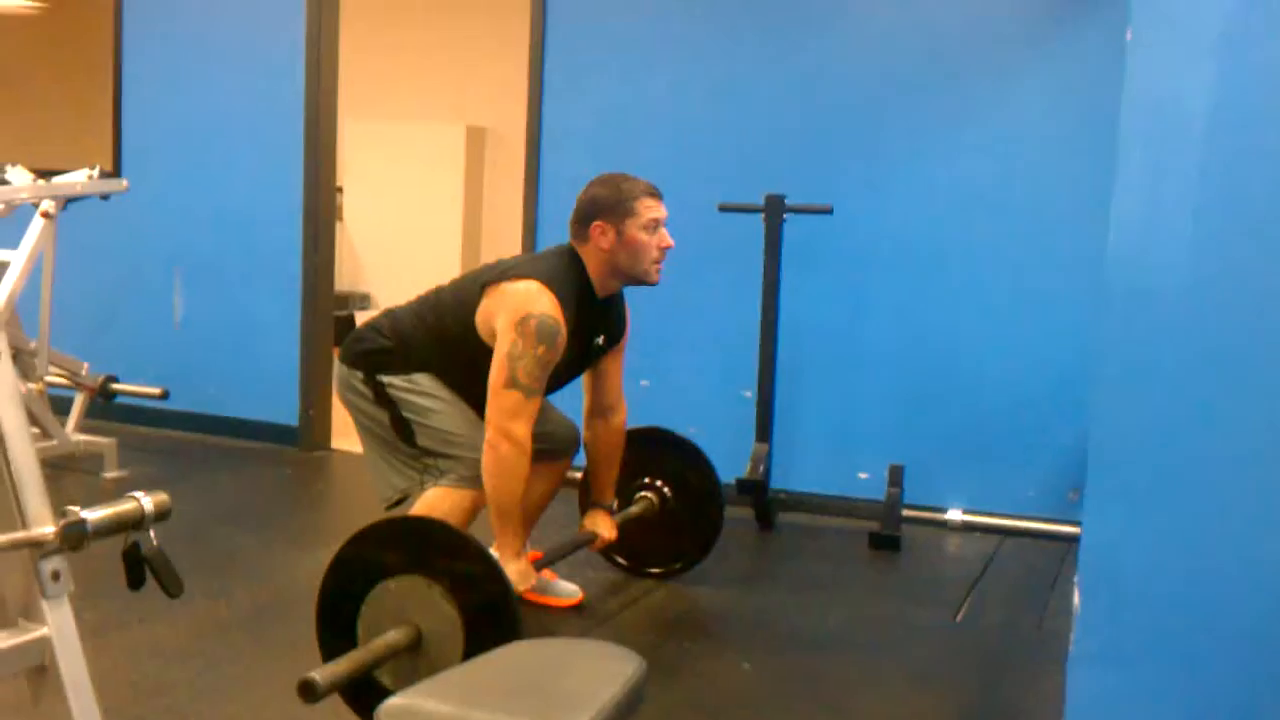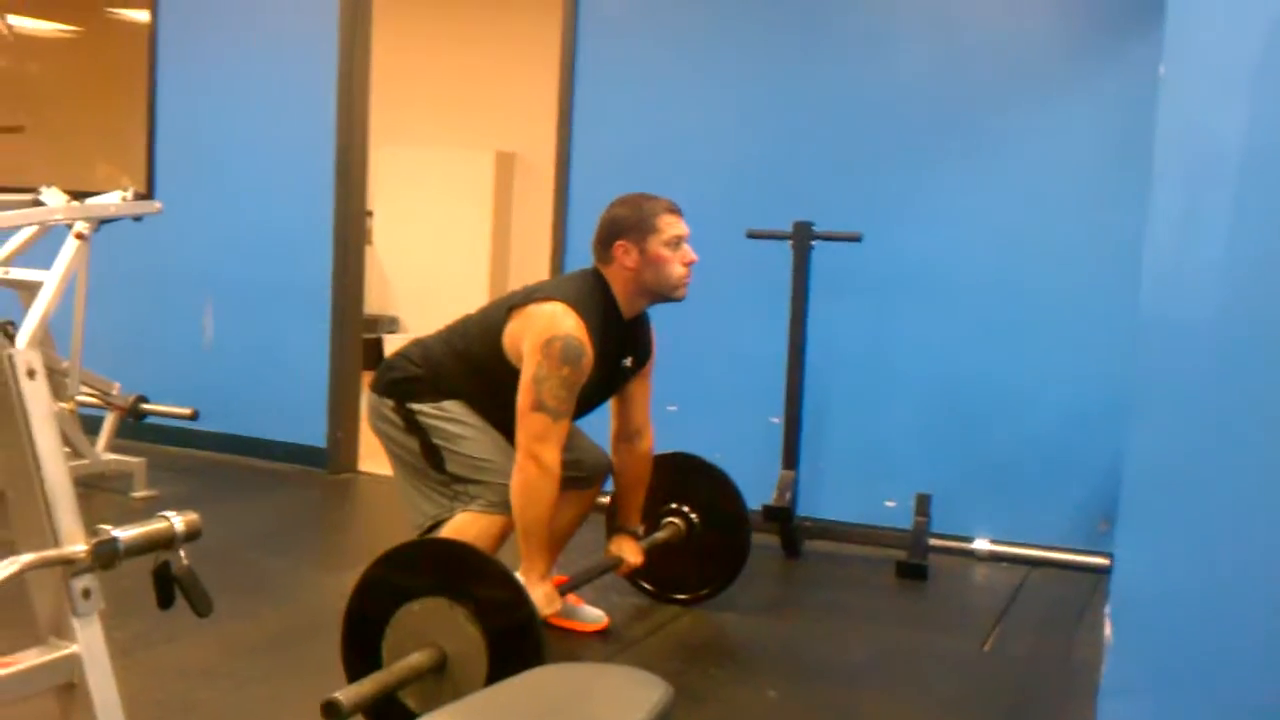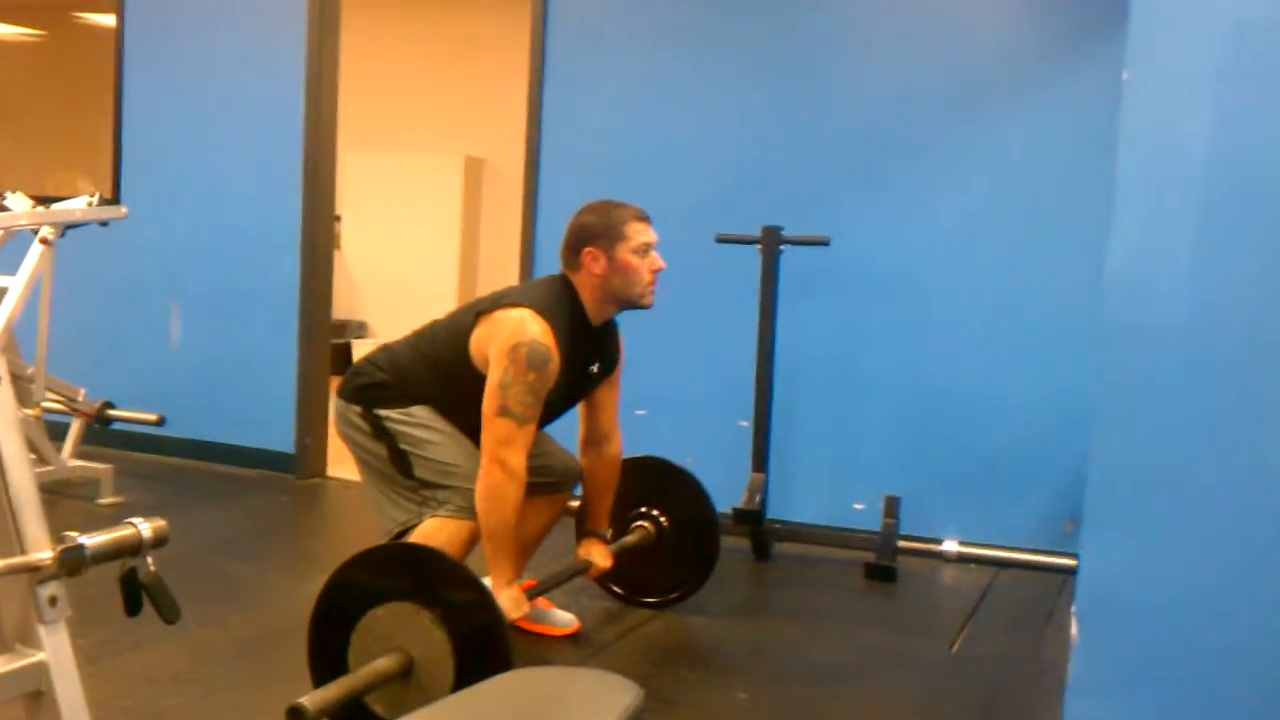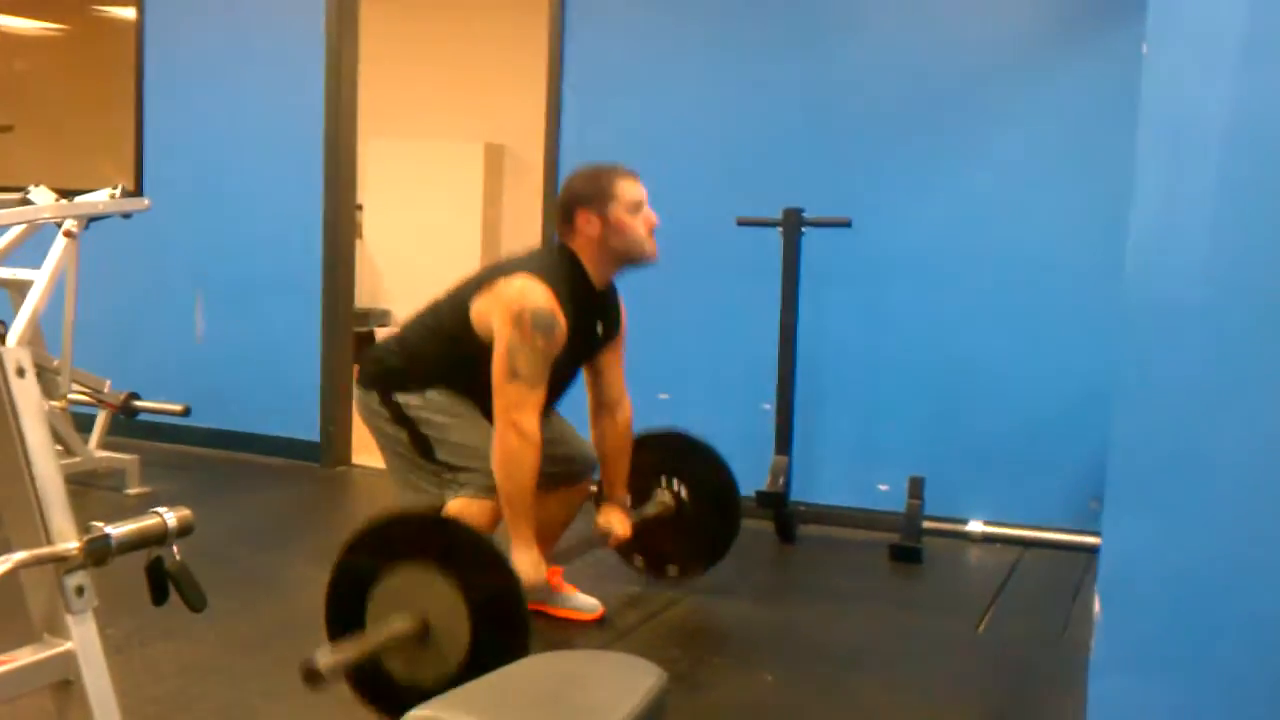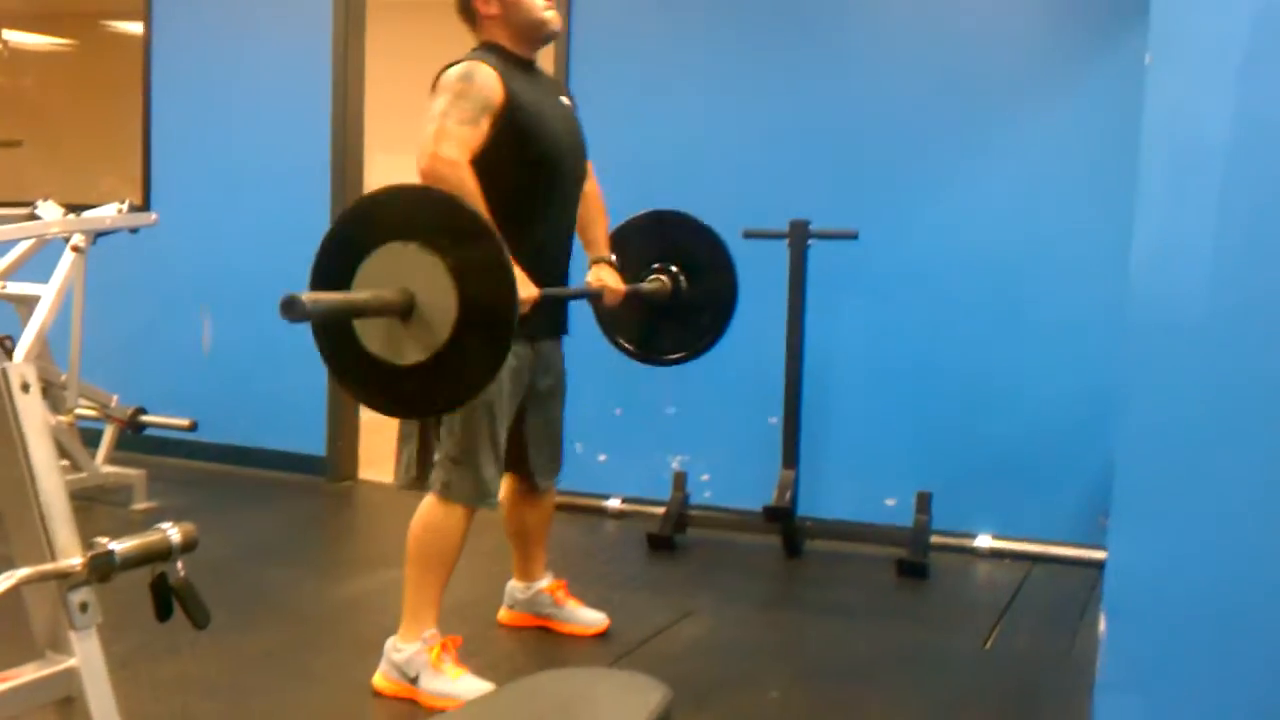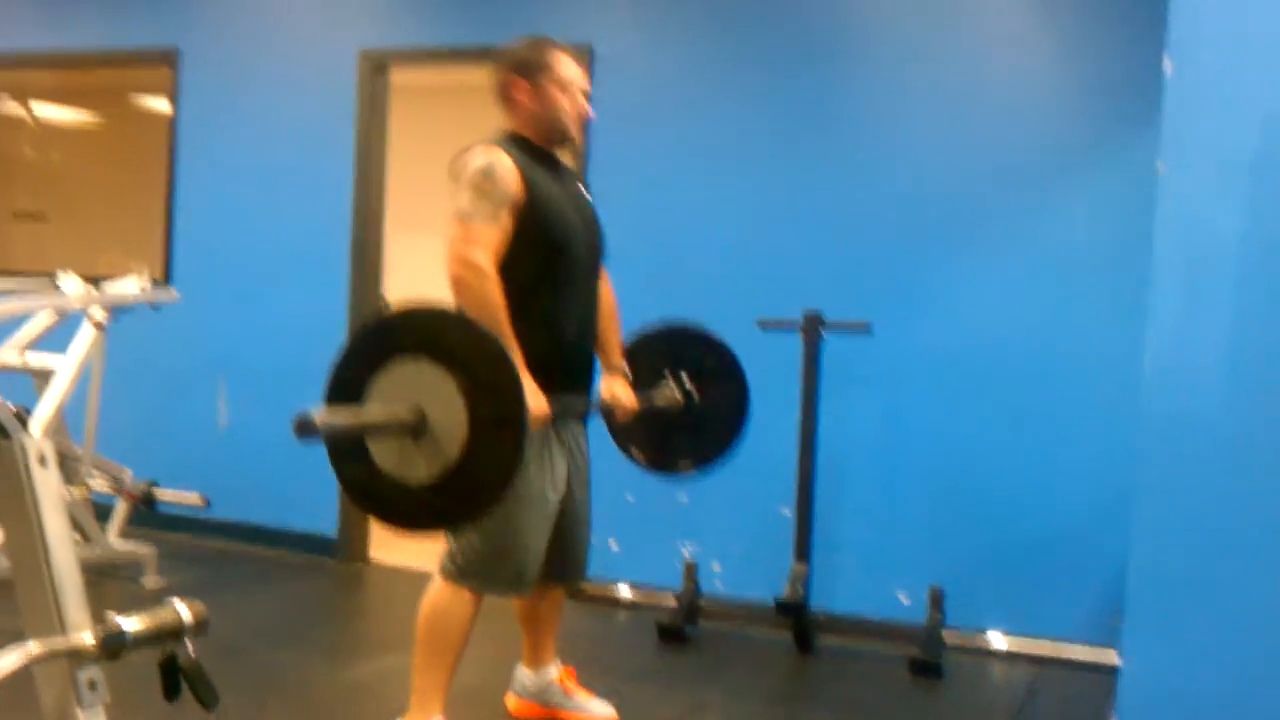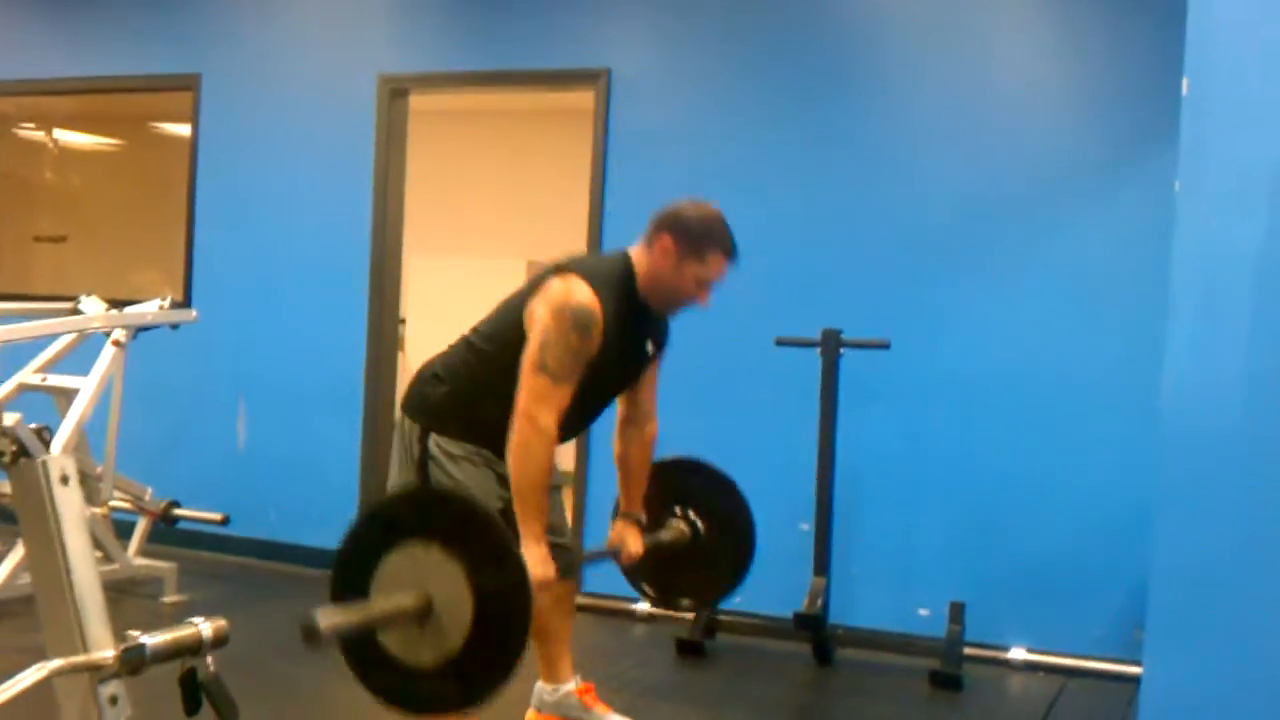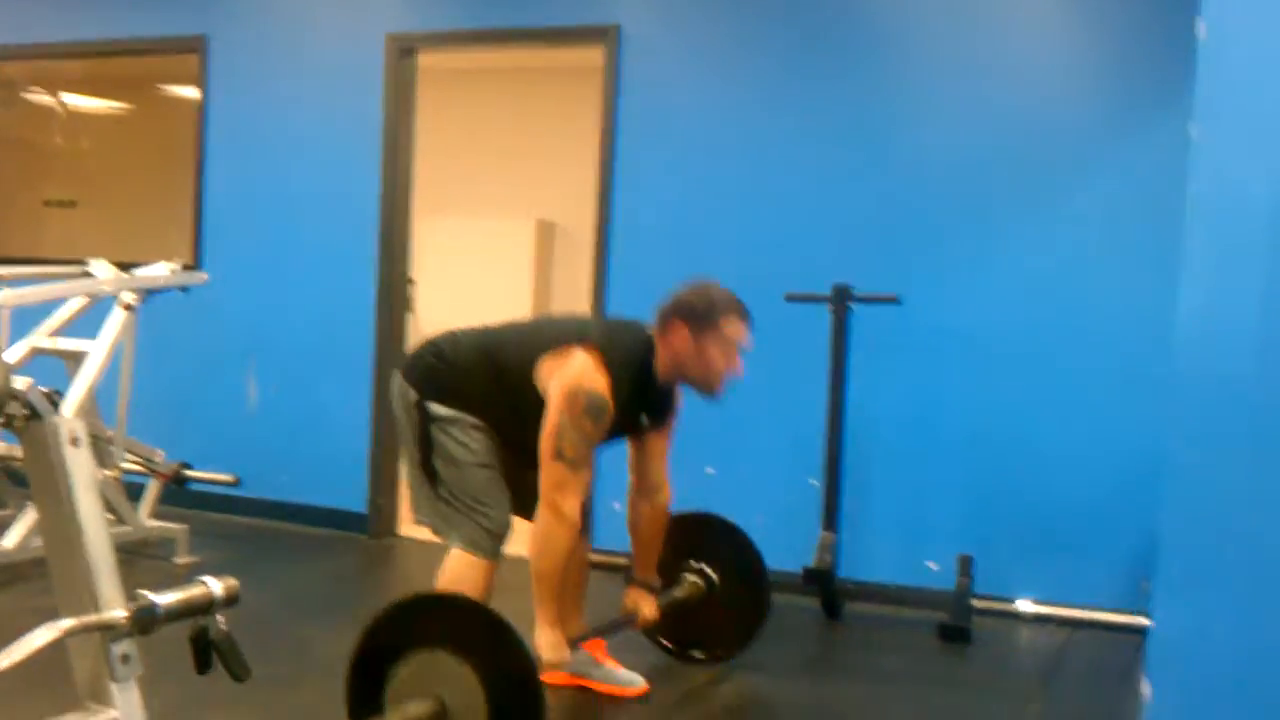
dt=0.5s
person 1, frame 1
left shoulder: (610, 308)
right shoulder: (539, 306)
left elbow: (607, 412)
right elbow: (504, 437)
left wrist: (602, 505)
right wrist: (509, 555)
left hip: (451, 370)
right hip: (384, 367)
left knee: (559, 440)
right knee: (466, 469)
left ankle: (510, 567)
person 1, frame 2
left shoulder: (636, 331)
right shoulder: (564, 328)
left elbow: (634, 436)
right elbow: (536, 461)
left wrist: (627, 530)
right wrist: (534, 577)
left hip: (482, 399)
right hip: (416, 395)
left knee: (589, 468)
right knee: (497, 494)
left ankle: (536, 591)
person 1, frame 3
left shoulder: (605, 337)
right shoulder: (532, 335)
left elbow: (602, 442)
right elbow: (501, 466)
left wrist: (596, 533)
right wrist: (502, 582)
left hip: (450, 405)
right hip: (384, 401)
left knee: (559, 474)
right knee: (466, 500)
left ankle: (507, 596)
person 1, frame 4
left shoulder: (604, 304)
right shoulder: (535, 302)
left elbow: (613, 406)
right elbow: (515, 431)
left wrist: (615, 503)
right wrist: (519, 546)
left hip: (470, 383)
right hip: (407, 389)
left knee: (573, 466)
right knee: (484, 489)
left ankle: (533, 582)
person 1, frame 5
left shoulder: (549, 90)
right shoulder: (476, 78)
left elbow: (580, 178)
right elbow: (440, 159)
left wrist: (602, 259)
right wrist: (500, 269)
left hip: (539, 313)
left knee: (539, 466)
right knee: (463, 477)
left ankle: (531, 590)
right ankle: (411, 651)
person 1, frame 6
left shoulder: (567, 181)
right shoulder: (493, 167)
left elbow: (595, 282)
right elbow: (470, 267)
left wrist: (616, 373)
right wrist: (516, 381)
left hip: (562, 406)
left knee: (558, 560)
right knee: (478, 565)
person 1, frame 7
left shoulder: (651, 322)
right shoulder: (581, 301)
left elbow: (639, 424)
right elbow: (535, 419)
left wrist: (630, 516)
right wrist: (528, 540)
left hip: (513, 444)
right hip: (450, 428)
left knee: (556, 565)
person 1, frame 8
left shoulder: (659, 391)
right shoulder: (592, 382)
left elbow: (651, 494)
right elbow: (557, 508)
left wrist: (644, 585)
right wrist: (544, 628)
left hip: (505, 411)
right hip: (443, 399)
left knee: (574, 526)
right knee: (480, 535)
left ankle: (574, 654)
